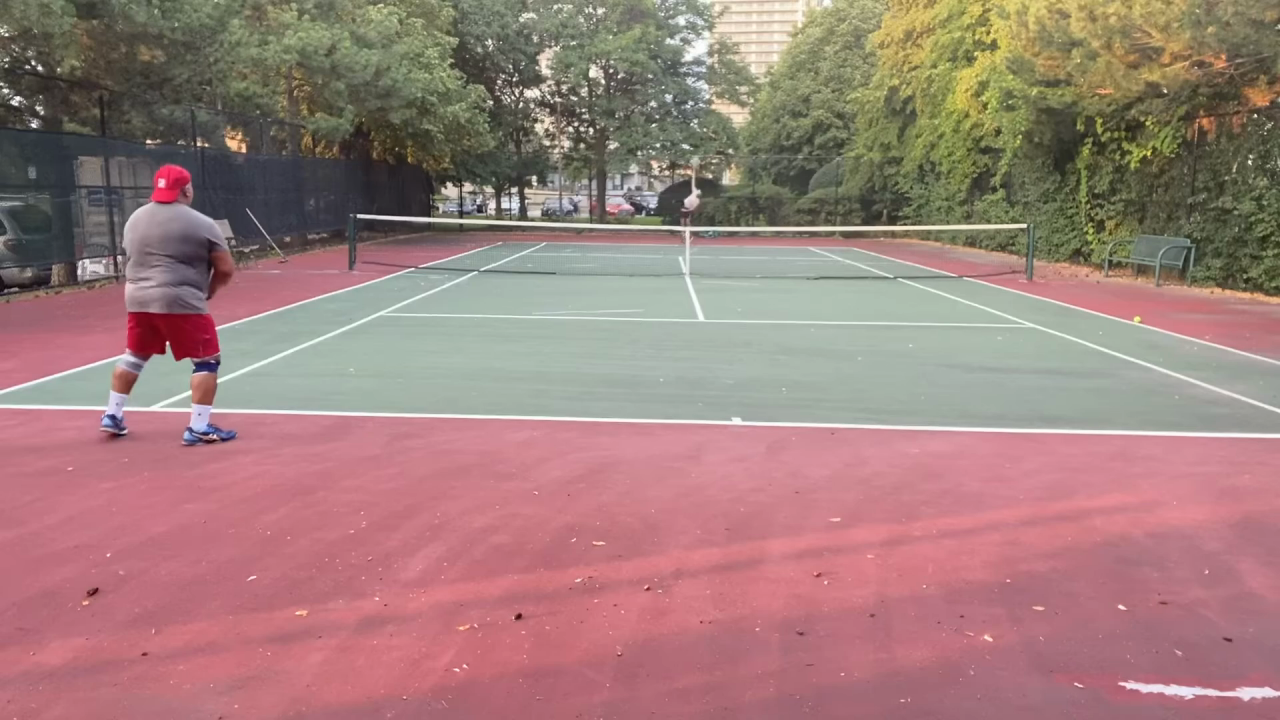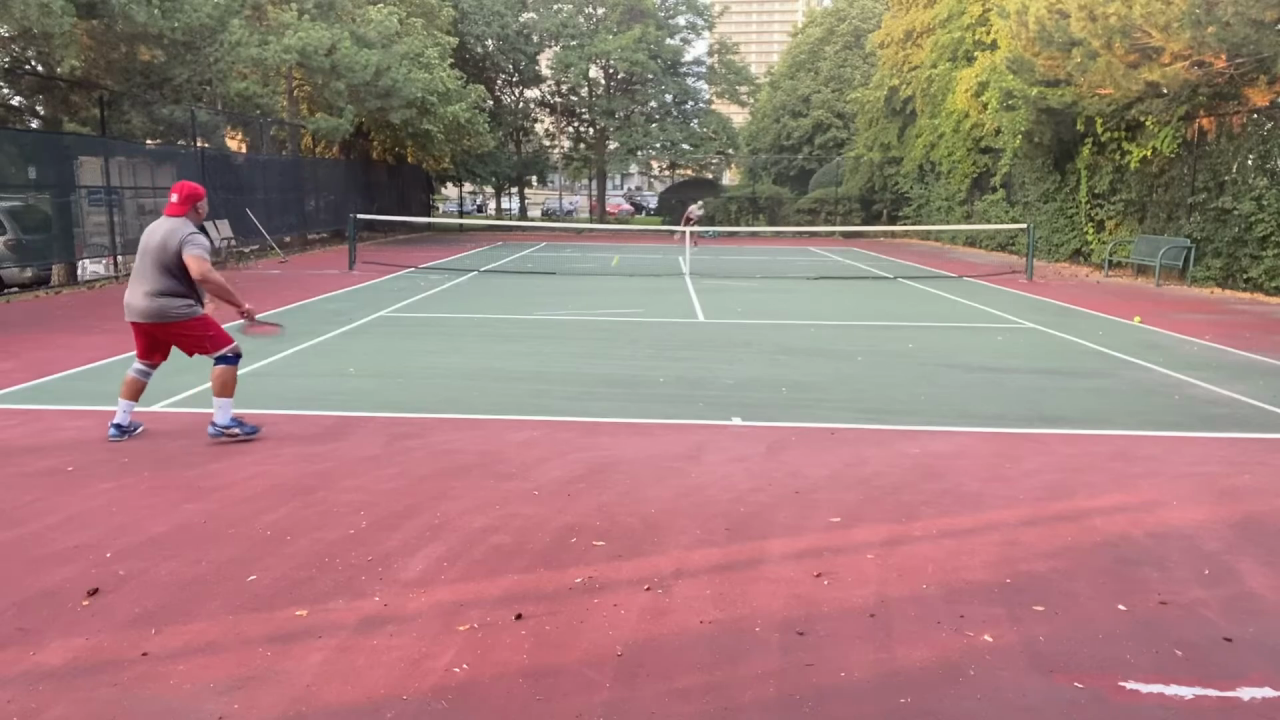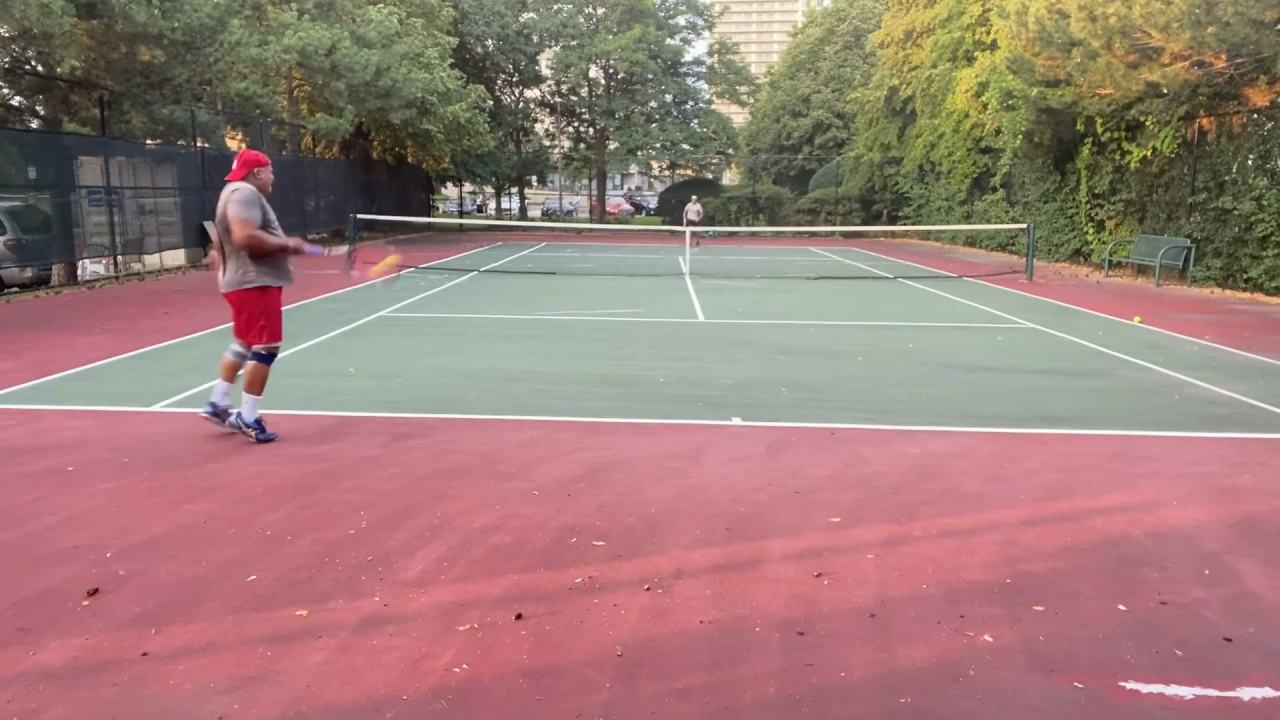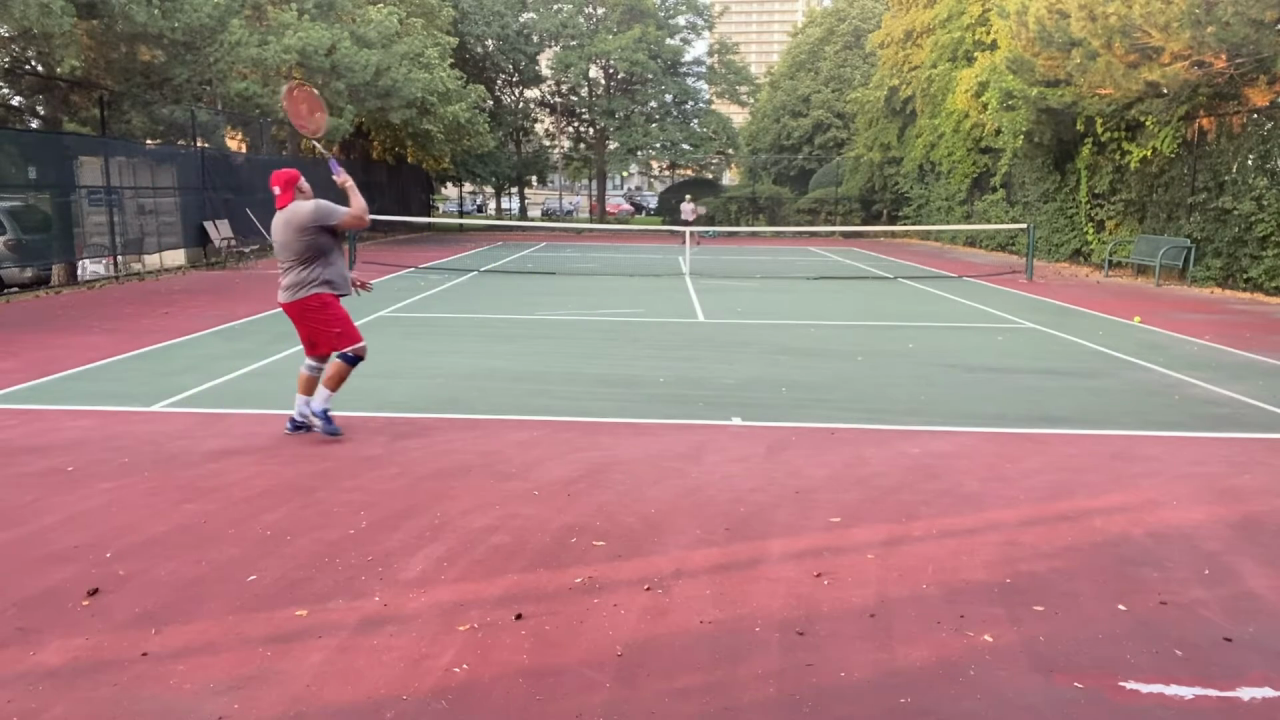
dt=0.5s
person 1, frame 1
left shoulder: (135, 218)
right shoulder: (202, 224)
left elbow: (135, 260)
right elbow: (226, 269)
right wrist: (209, 290)
left hip: (139, 300)
right hip: (181, 303)
left knee: (134, 355)
right knee: (207, 361)
left ankle: (112, 415)
right ankle: (199, 428)
person 1, frame 2
left shoulder: (157, 227)
right shoulder: (191, 237)
right elbow: (202, 274)
left wrist: (207, 292)
right wrist: (237, 302)
left hip: (138, 308)
right hip: (172, 311)
left knee: (145, 362)
right knee: (228, 354)
left ankle: (120, 422)
right ankle: (223, 422)
person 1, frame 3
left shoulder: (237, 193)
right shoulder: (244, 193)
left elbow: (220, 244)
right elbow: (244, 236)
right wrist: (286, 244)
left hip: (243, 284)
right hip: (255, 284)
left knee: (243, 344)
right knee: (264, 349)
left ankle: (218, 404)
right ankle: (247, 417)
person 1, frame 4
left shoulder: (282, 218)
right shoulder: (313, 209)
right elbow: (360, 219)
left wrist: (345, 277)
right wrist: (350, 188)
left hip: (296, 296)
right hip: (312, 297)
left knee: (318, 356)
right knee: (354, 350)
left ankle: (299, 417)
right ankle: (316, 408)
